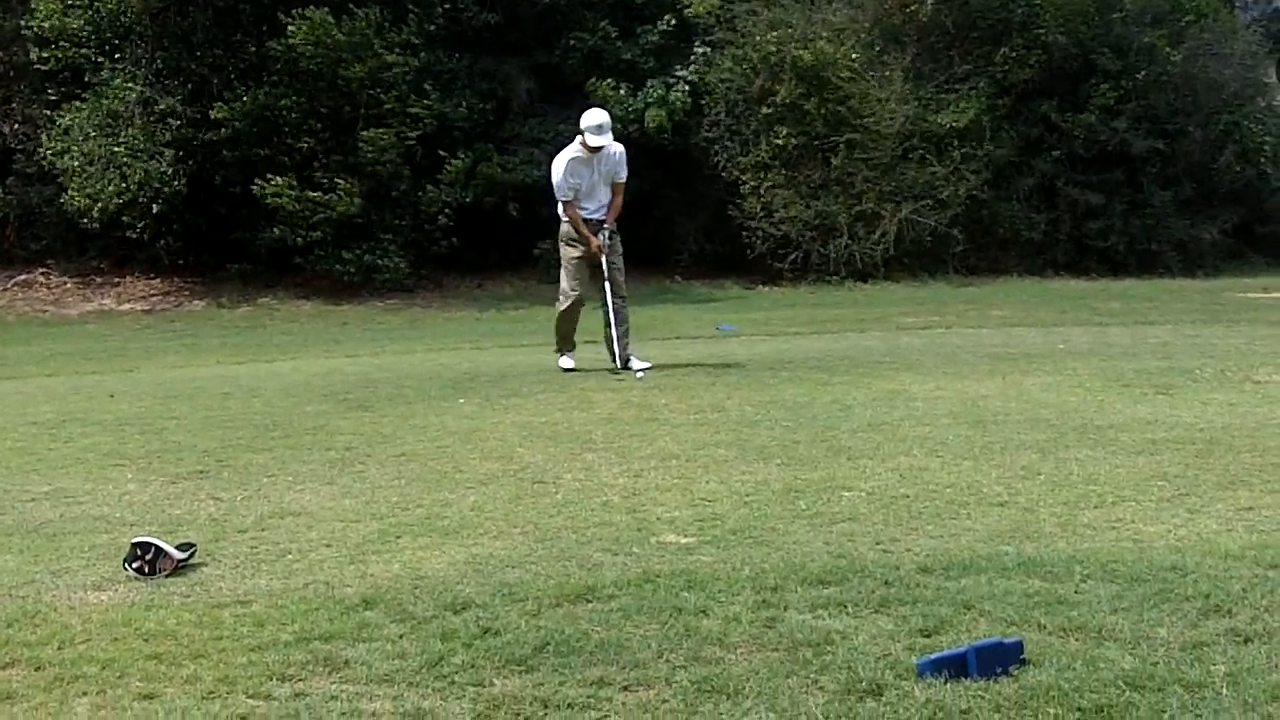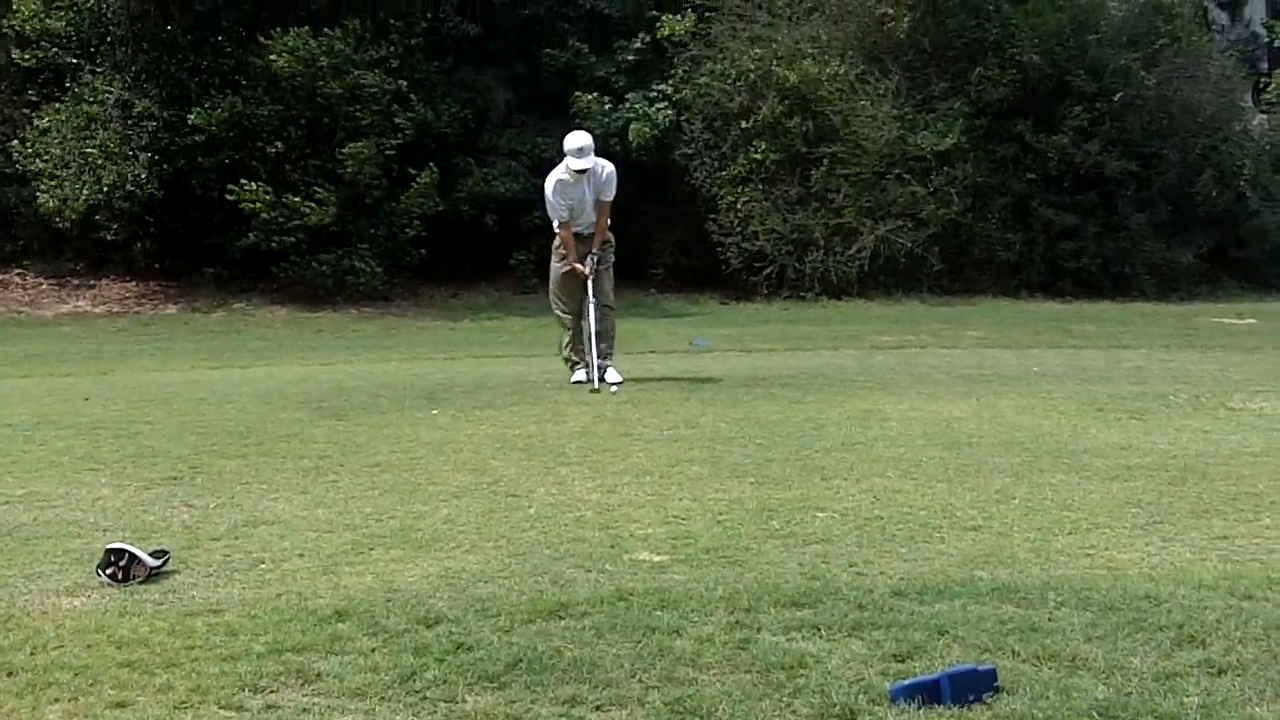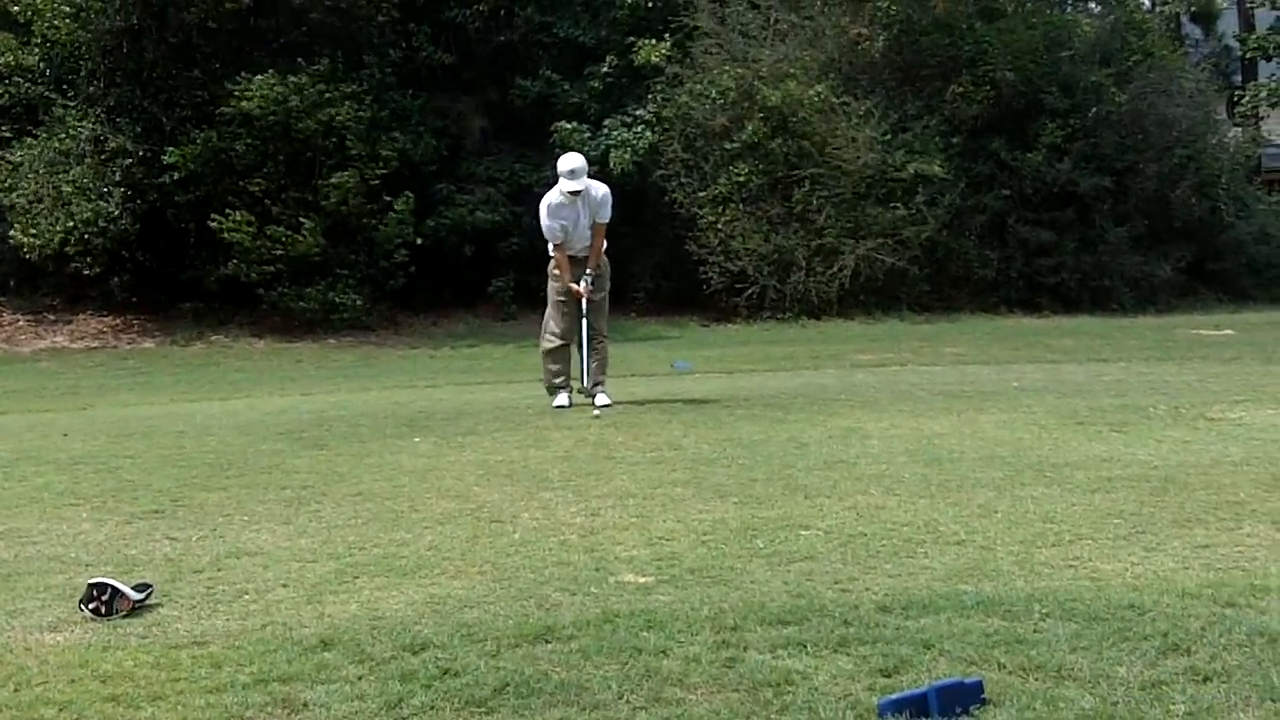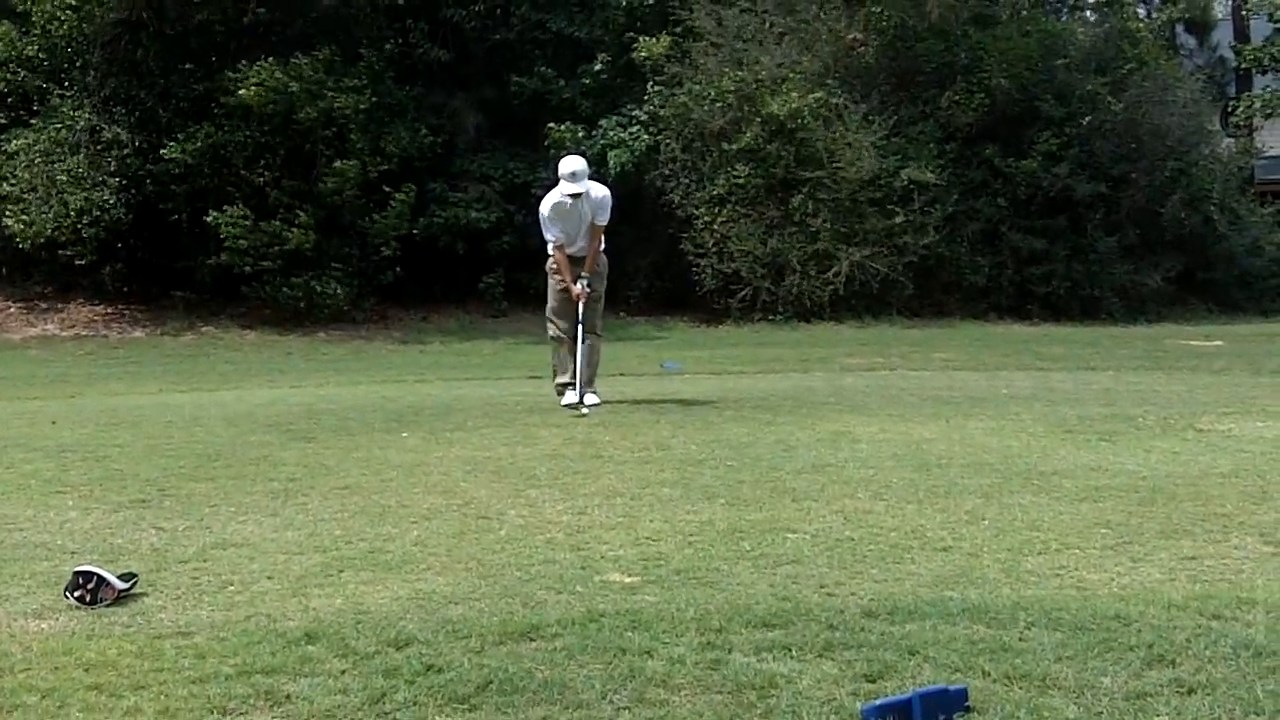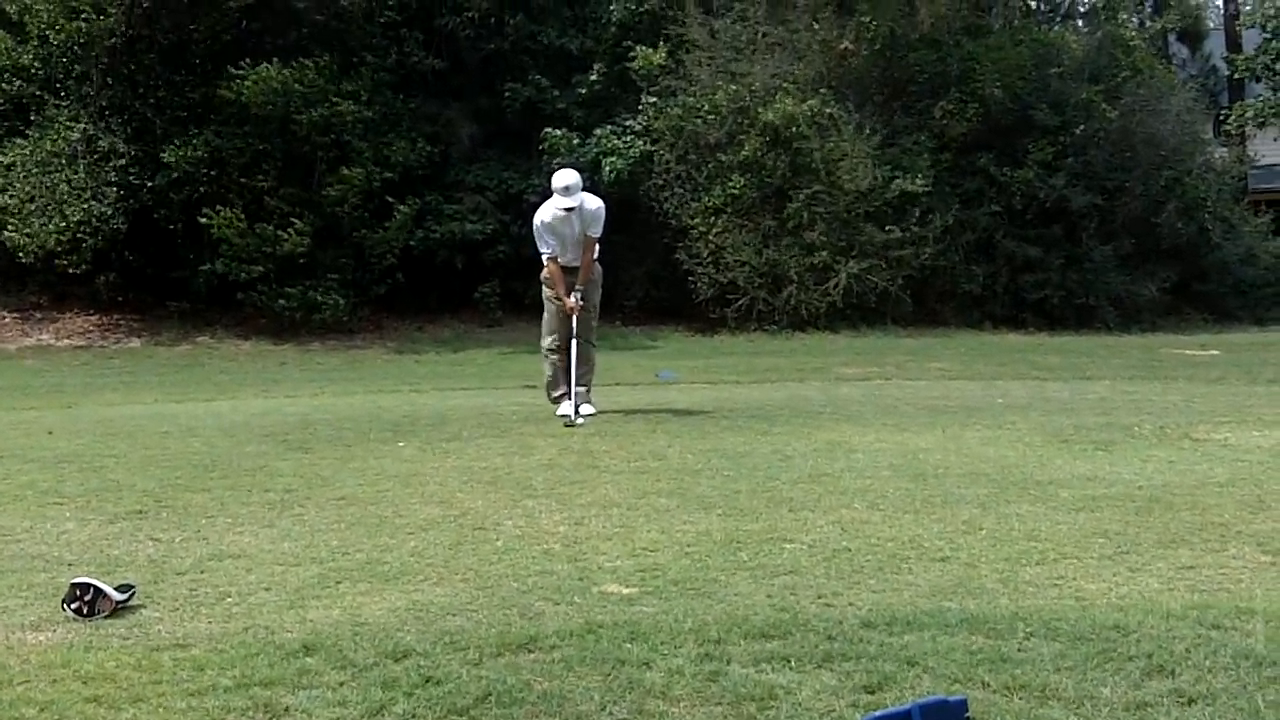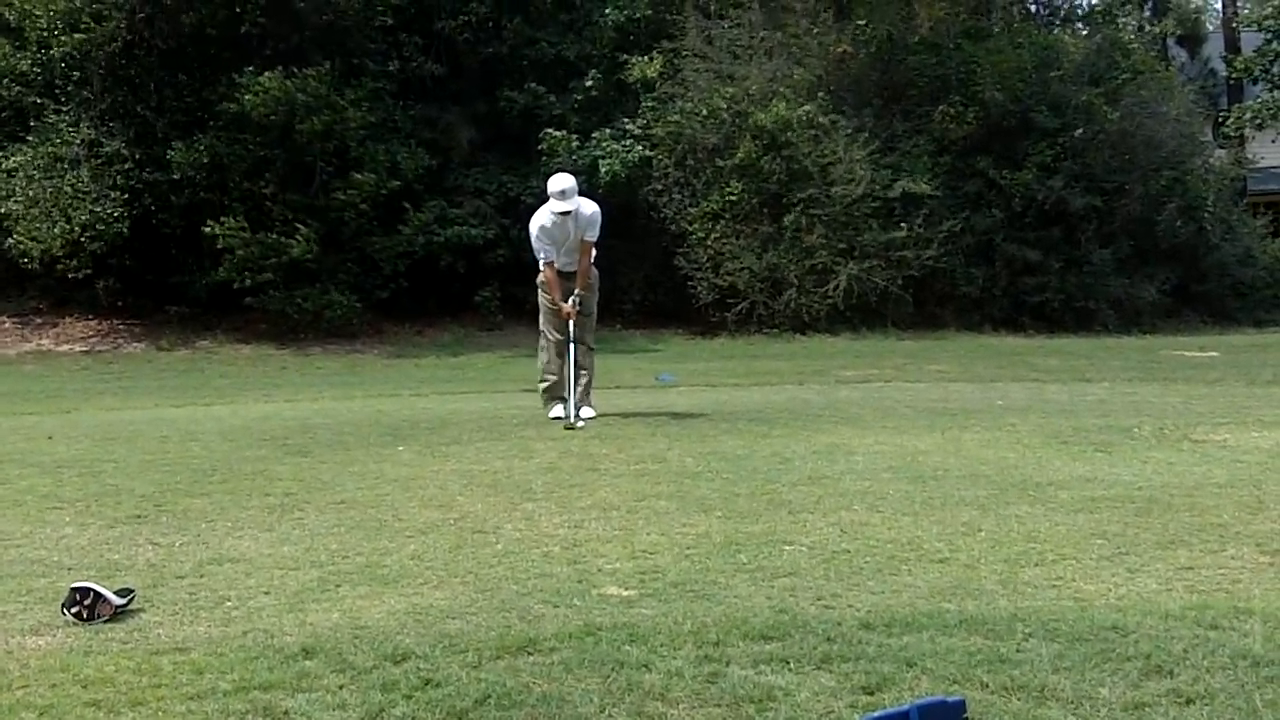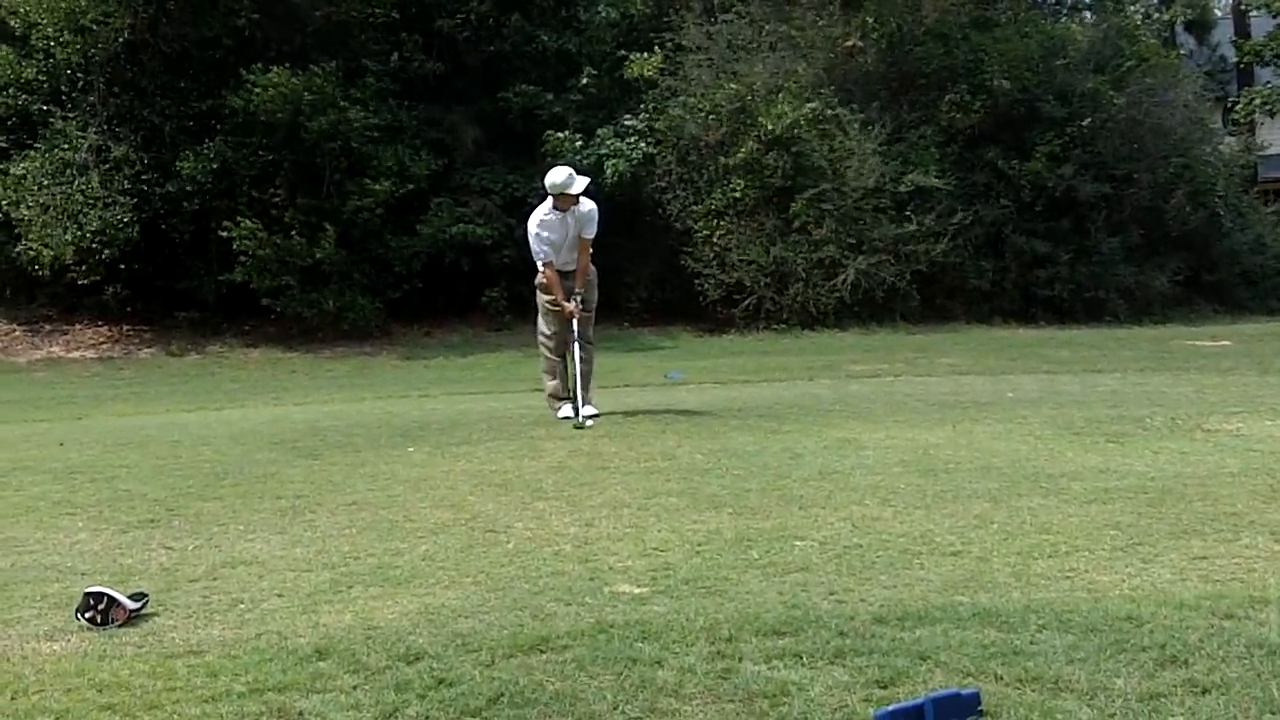
dt=0.4s
person 1, frame 1
left shoulder: (617, 152)
right shoulder: (565, 160)
left elbow: (617, 195)
right elbow: (568, 205)
left wrist: (606, 229)
right wrist: (588, 238)
left hip: (606, 226)
right hip: (575, 230)
left knee: (616, 292)
right knee: (574, 294)
left ankle: (622, 354)
right ankle: (565, 349)
person 1, frame 2
left shoulder: (606, 170)
right shoulder: (555, 181)
left elbow: (603, 215)
right elbow: (563, 225)
left wrist: (593, 253)
right wrist: (574, 262)
left hip: (599, 239)
right hip: (568, 241)
left knee: (604, 302)
right knee: (567, 307)
left ankle: (605, 363)
right ankle: (578, 365)
person 1, frame 3
left shoulder: (601, 193)
right shoulder: (549, 203)
left elbow: (598, 238)
right elbow: (557, 247)
left wrist: (588, 275)
right wrist: (571, 283)
left hip: (594, 262)
right hip: (563, 264)
left knee: (597, 330)
right knee: (558, 332)
left ankle: (597, 388)
right ankle: (560, 389)
person 1, frame 4
left shoulder: (601, 195)
right shoulder: (550, 205)
left elbow: (595, 239)
right elbow: (558, 248)
left wrist: (585, 277)
right wrist: (570, 284)
left hip: (592, 261)
right hip: (562, 263)
left knee: (590, 327)
right knee: (560, 328)
left ankle: (587, 387)
right ankle: (567, 387)
person 1, frame 5
left shoulder: (595, 207)
right shoulder: (543, 216)
left elbow: (588, 250)
right elbow: (552, 260)
left wrist: (578, 289)
right wrist: (564, 297)
left hip: (587, 271)
right hip: (556, 273)
left knee: (585, 336)
right knee: (554, 339)
left ankle: (583, 396)
right ankle: (562, 397)
person 1, frame 6
left shoulder: (591, 211)
right shoulder: (540, 222)
left elbow: (586, 256)
right elbow: (548, 265)
left wrist: (577, 294)
right wrist: (560, 302)
left hip: (583, 276)
right hip: (553, 277)
left knee: (584, 341)
right knee: (552, 341)
left ankle: (583, 400)
right ankle: (555, 401)
person 1, frame 7
left shoulder: (588, 209)
right shoulder: (538, 222)
left elbow: (584, 253)
right elbow: (547, 265)
left wrist: (578, 293)
right wrist: (562, 301)
left hip: (582, 274)
right hip: (552, 277)
left knee: (584, 339)
right knee: (553, 343)
left ankle: (584, 399)
right ankle: (562, 401)
